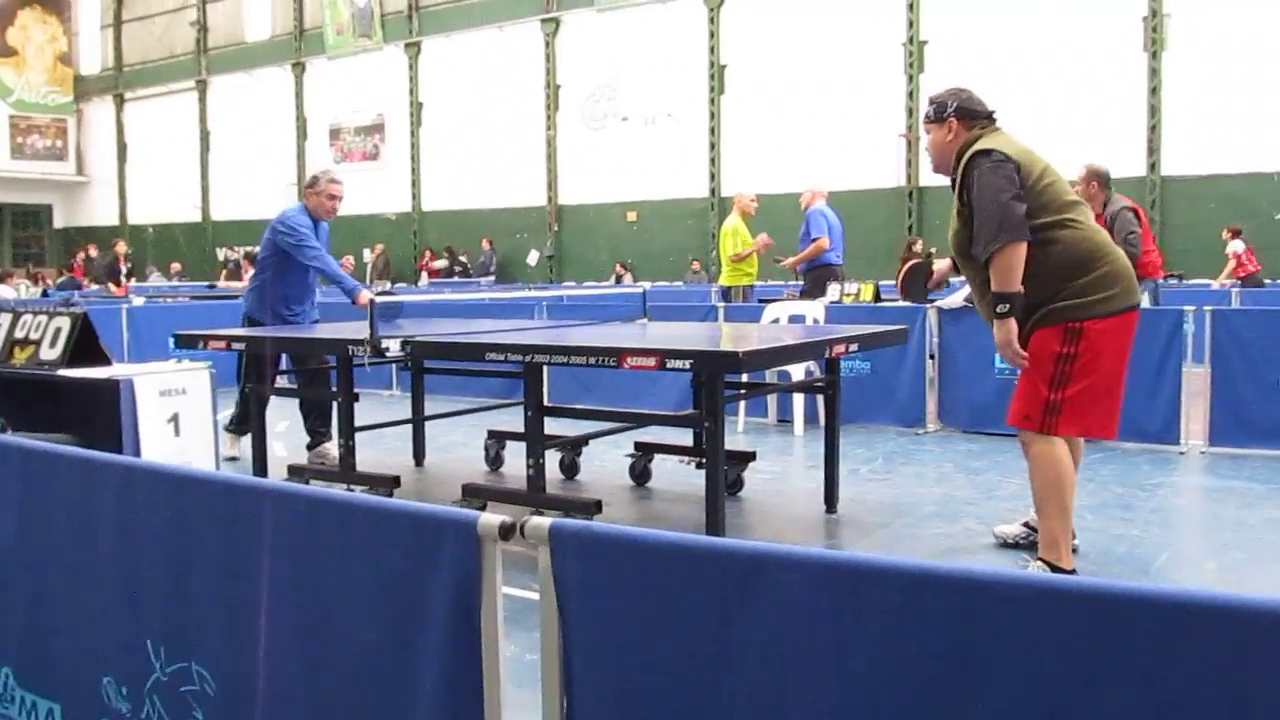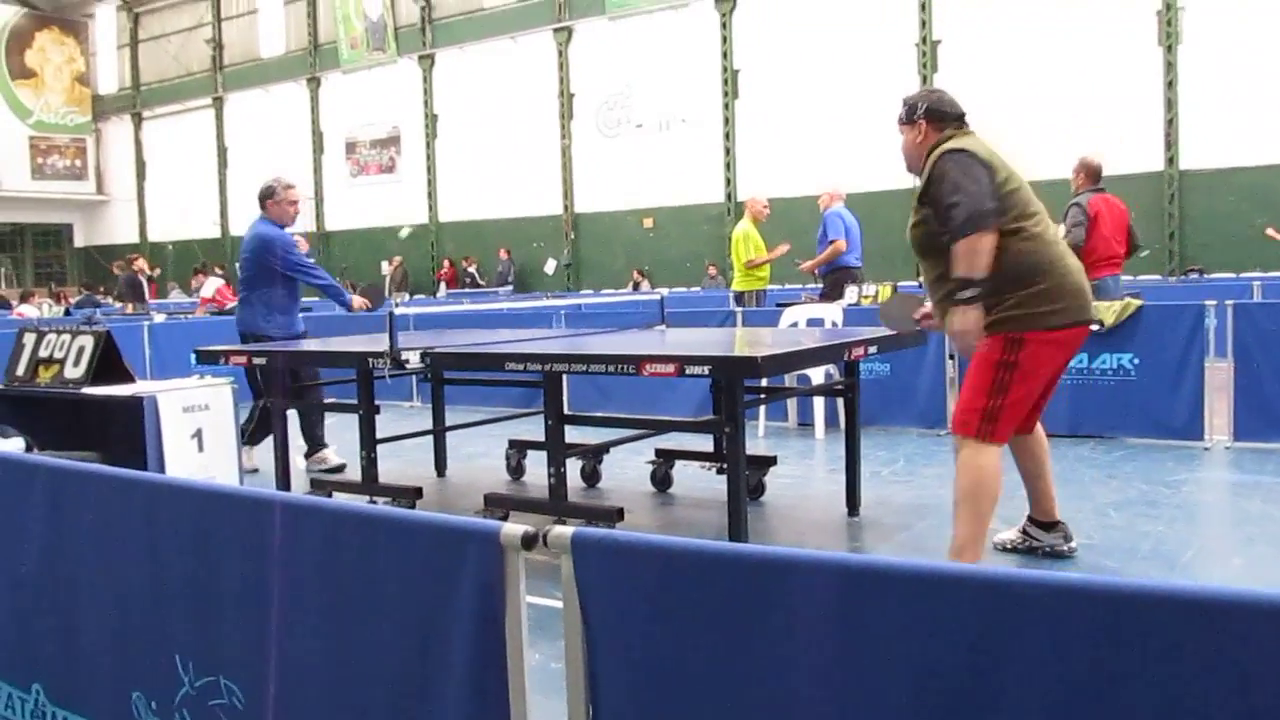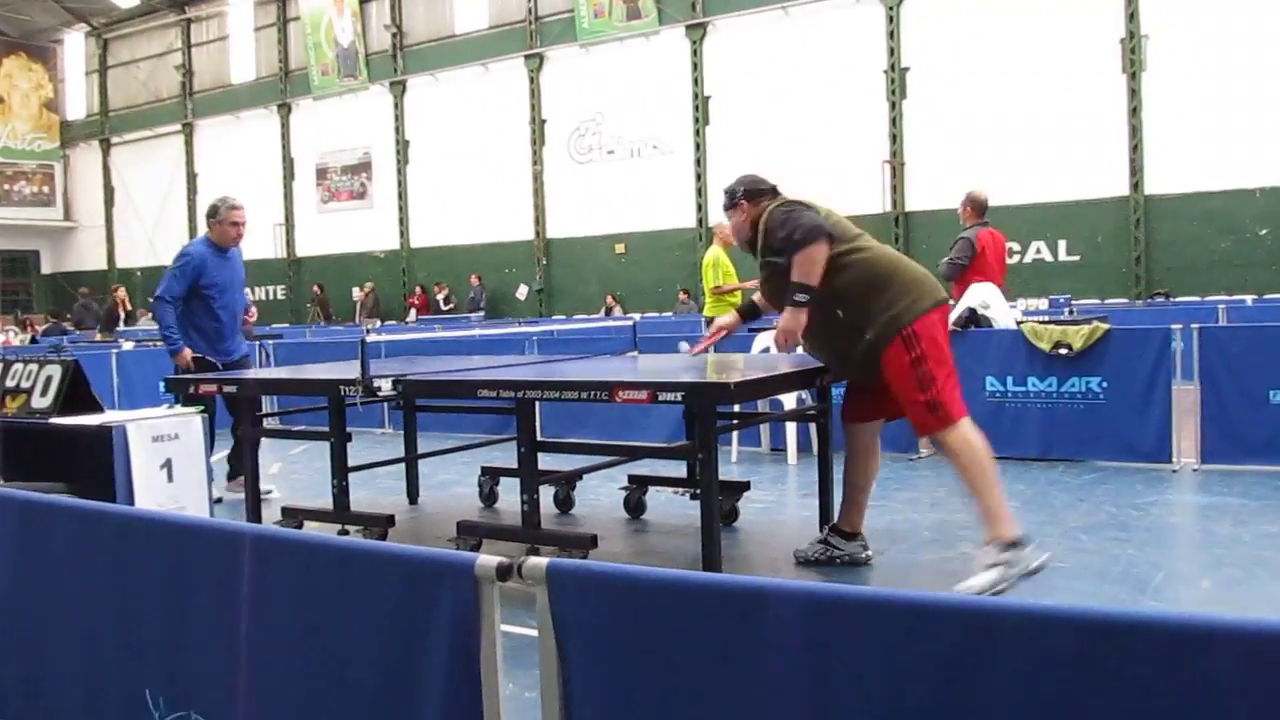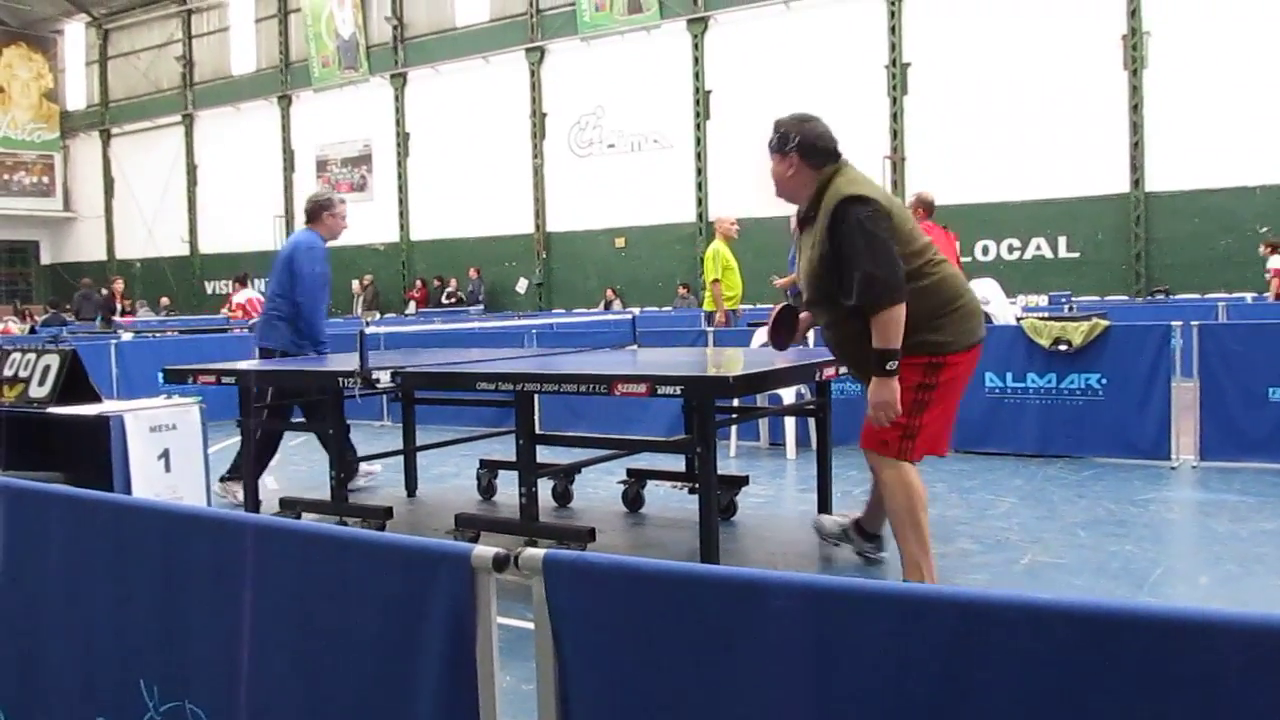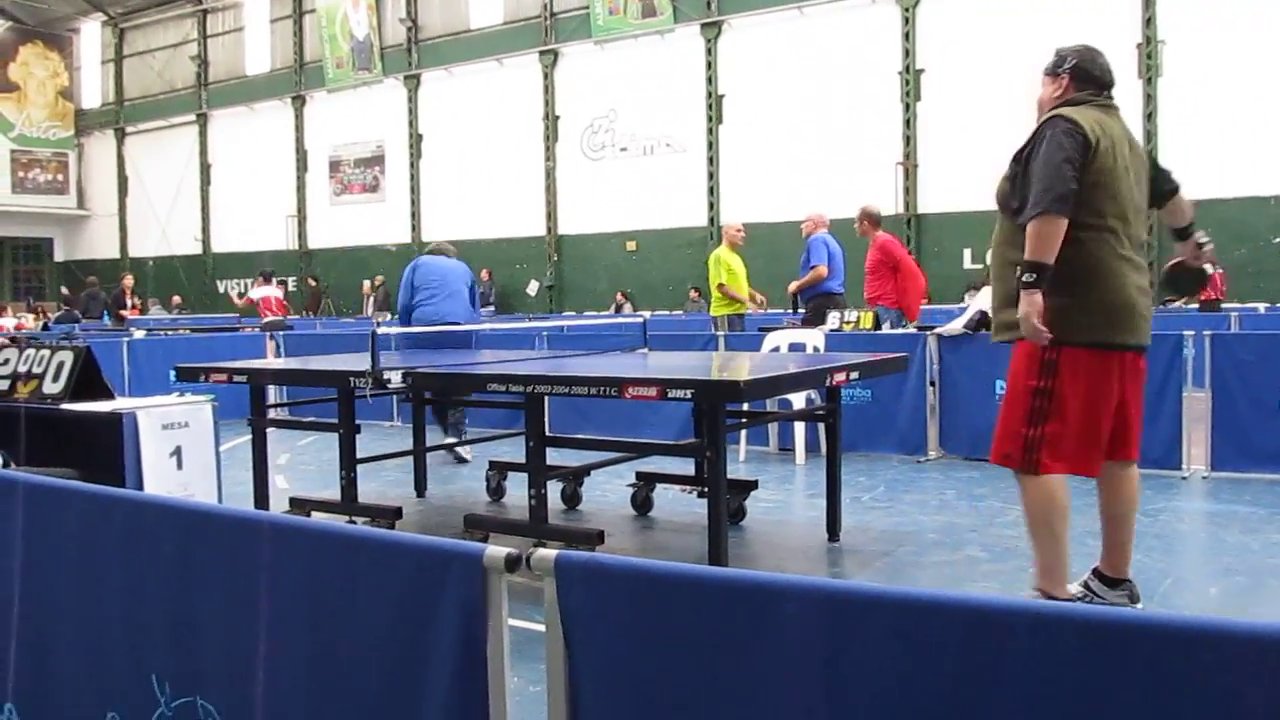
dt=1s
person 1, frame 1
left shoulder: (985, 161)
right shoulder: (993, 157)
left elbow: (1009, 240)
left wrist: (1003, 315)
right wrist: (951, 264)
left hip: (1081, 305)
right hip: (1088, 301)
left knee: (1040, 429)
right knee: (1058, 423)
left ankle: (1058, 566)
right ankle: (1053, 526)
person 1, frame 2
left shoulder: (952, 161)
right shoulder: (962, 161)
left elbow: (973, 228)
left wrist: (966, 301)
right wrist: (942, 304)
left hip: (1032, 314)
right hip: (1052, 310)
left knee: (975, 432)
right knee: (1015, 417)
left ankle: (964, 569)
right ankle: (1047, 527)
person 1, frame 3
left shoulder: (778, 216)
right shoulder: (780, 234)
left elbow: (810, 239)
right elbow: (773, 293)
left wrist: (795, 306)
right wrist: (737, 317)
left hip: (898, 318)
right hip: (872, 334)
left knee: (944, 422)
right knee: (858, 426)
left ankle: (1008, 545)
right ankle: (847, 537)
person 1, frame 4
left shoulder: (849, 205)
right shoulder: (821, 204)
left elbow: (888, 295)
left wrist: (885, 373)
right wrist: (810, 316)
left hip: (934, 337)
right hip: (912, 336)
left knee: (890, 454)
right knee: (884, 444)
left ankle: (922, 588)
right ankle: (868, 530)
person 1, frame 5
left shoulder: (1064, 125)
right shoulder: (1122, 137)
left elbow: (1049, 207)
right elbow: (1168, 192)
left wrist: (1031, 284)
right wrist: (1190, 238)
left hip: (1074, 323)
right hip: (1121, 319)
left knee: (1036, 456)
right knee: (1114, 454)
left ankle: (1054, 595)
right ankle: (1114, 581)
person 2, frame 1
left shoulder: (322, 225)
right shoulder: (291, 221)
right elbow: (316, 261)
left wrist: (340, 266)
right wrist: (356, 290)
left hip: (303, 316)
right hip: (265, 315)
left knee: (318, 380)
right knee: (256, 383)
left ankle: (320, 443)
right ankle: (235, 431)
person 2, frame 2
left shoulder: (277, 231)
right shoulder: (268, 237)
right elbow: (309, 272)
left wrist: (299, 252)
right wrist: (346, 298)
left hip: (288, 328)
right hip: (261, 331)
left knee: (309, 389)
right knee: (271, 397)
left ankle: (317, 451)
right ankle: (244, 445)
person 2, frame 3
left shoulder: (233, 253)
right shoulder: (194, 255)
right elbow: (162, 301)
left wrist: (246, 305)
right wrist: (176, 345)
left hip: (235, 353)
right hip: (200, 357)
left knee: (250, 415)
left ankle: (238, 475)
person 2, frame 4
left shoulder: (304, 243)
right shoulder: (310, 247)
left elbow: (287, 296)
right elbow: (308, 304)
right wrist: (321, 349)
left hip: (293, 344)
right hip: (285, 345)
left knee: (325, 408)
right knee: (270, 419)
left ankle: (347, 469)
right ankle: (234, 480)
person 2, frame 5
left shoulder: (418, 263)
right shoulder: (463, 268)
left elbow: (404, 305)
right elbow: (474, 308)
left hip: (424, 326)
right hip: (460, 324)
left ankle: (452, 434)
right ankle: (456, 435)
